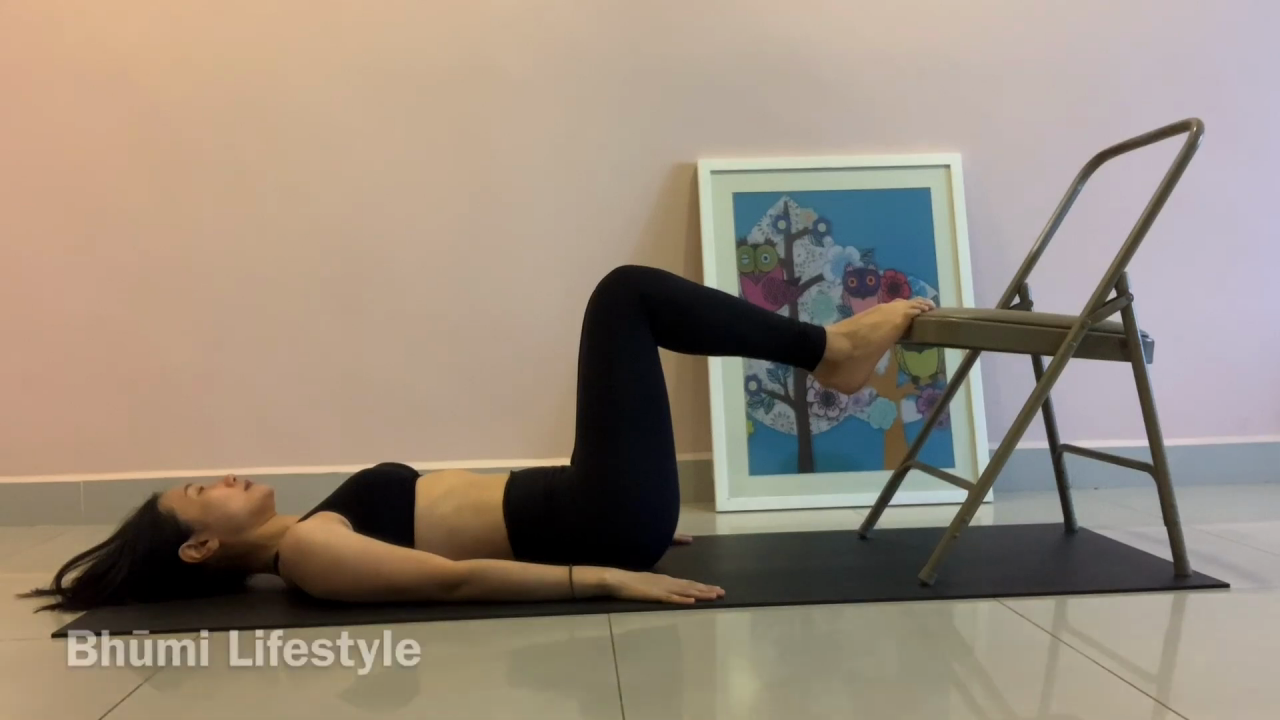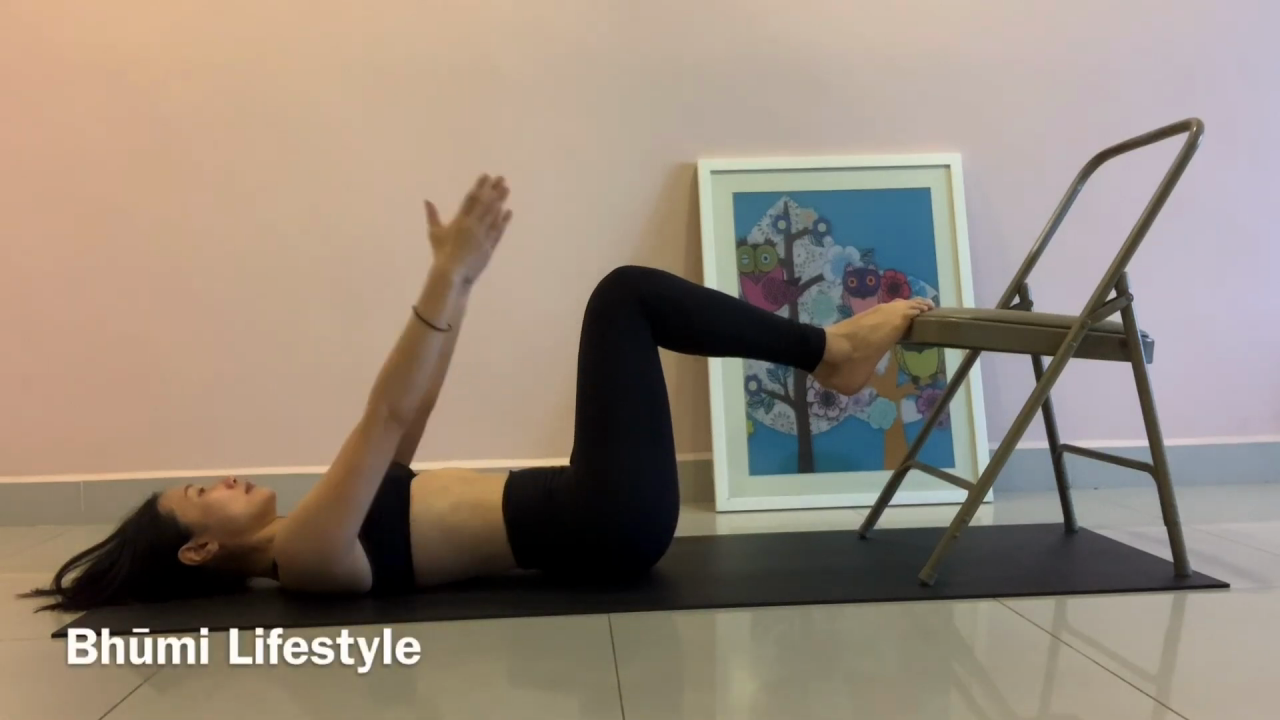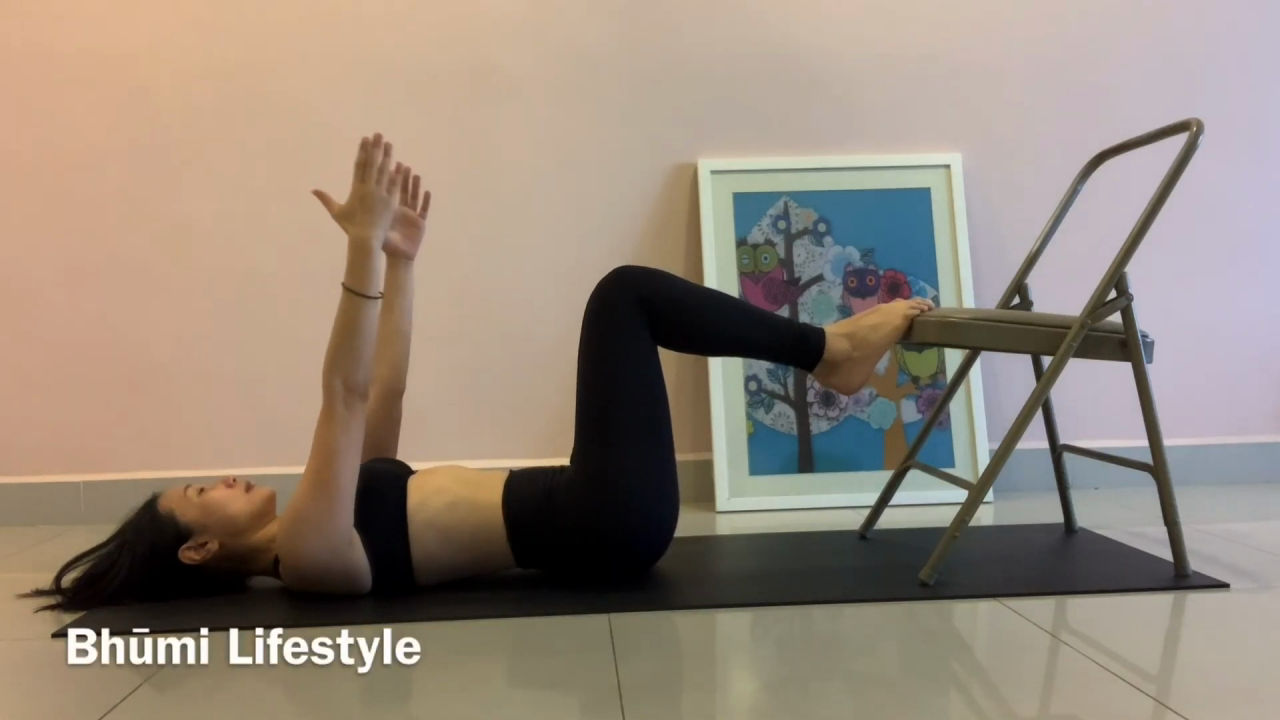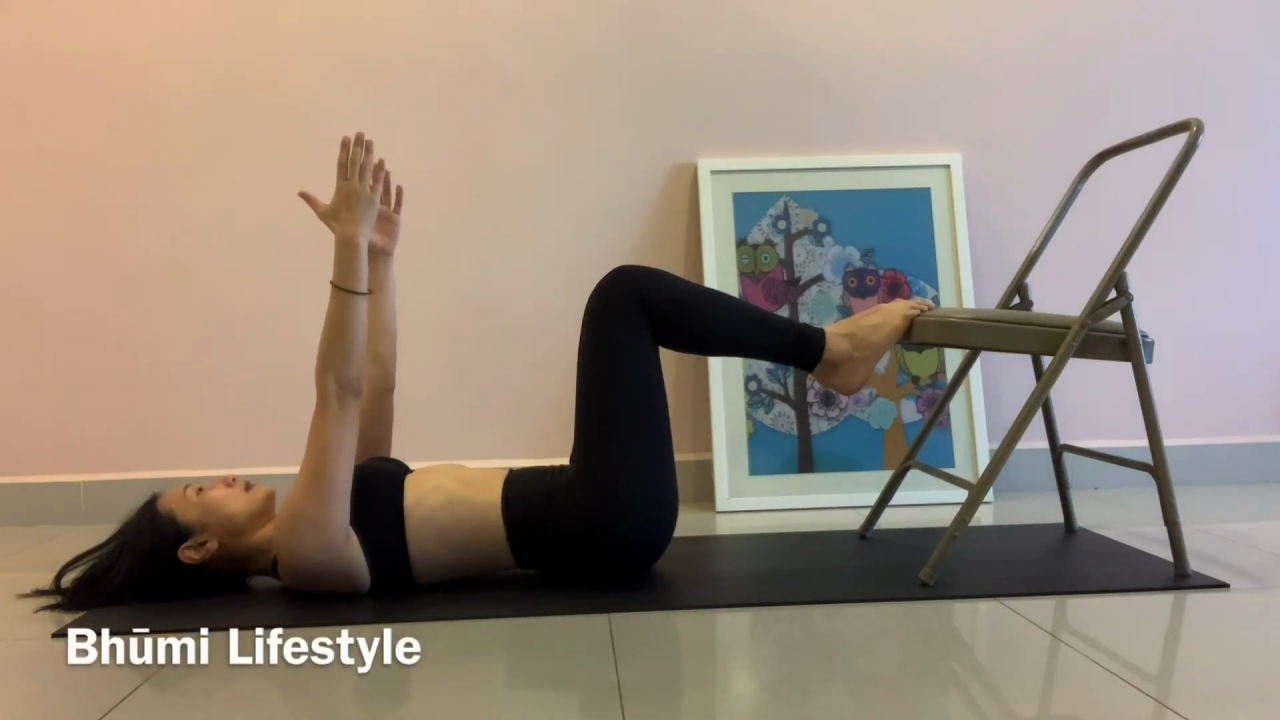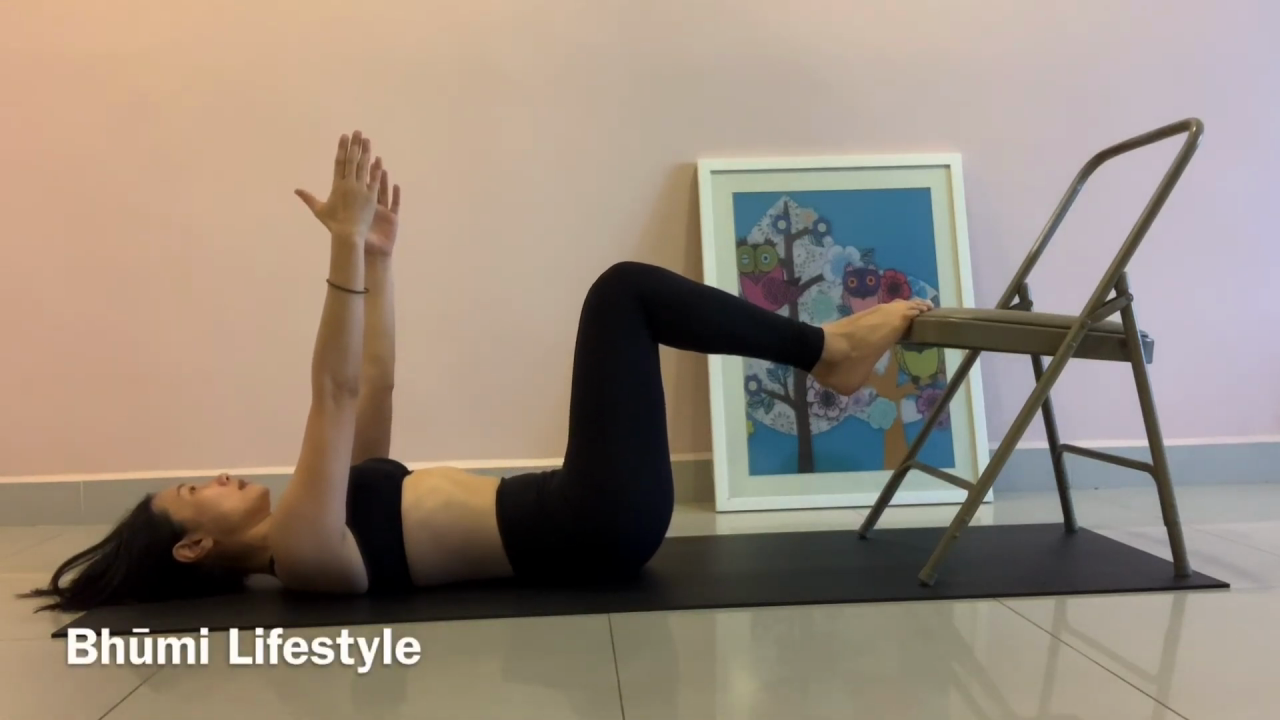
dt=0.7s
person 1, frame 1
left shoulder: (317, 534)
right shoulder: (306, 554)
right elbow: (452, 581)
right wrist: (607, 578)
left hip: (593, 510)
right hip: (604, 522)
left knee: (631, 296)
right knee: (624, 295)
left ankle: (826, 352)
right ankle: (829, 347)
person 1, frame 2
left shoulder: (317, 535)
right shoulder: (306, 554)
left elbow: (397, 425)
right elbow: (384, 419)
left wrist: (458, 278)
right wrist: (448, 276)
left hip: (591, 514)
right hip: (605, 523)
left knee: (627, 297)
right knee: (622, 295)
left ankle: (825, 351)
right ankle: (827, 347)
person 1, frame 3
left shoulder: (327, 530)
right shoulder: (308, 555)
left elbow: (384, 391)
right elbow: (345, 396)
left wrist: (397, 261)
right wrist: (362, 248)
left hip: (597, 516)
right hip: (606, 523)
left knee: (631, 296)
right knee: (623, 293)
left ankle: (824, 351)
right ankle: (826, 347)
person 1, frame 4
left shoulder: (322, 531)
right shoulder: (307, 553)
left elbow: (375, 387)
right elbow: (339, 394)
left wrist: (378, 256)
right wrist: (347, 244)
left hip: (593, 517)
right hip: (603, 521)
left knee: (629, 297)
right knee: (622, 294)
left ankle: (823, 352)
right ankle: (826, 348)
person 1, frame 5
left shoulder: (325, 521)
right shoulder: (304, 552)
left elbow: (373, 388)
right elbow: (334, 391)
left wrist: (377, 256)
right wrist: (345, 244)
left hip: (588, 517)
right hip: (596, 524)
left knee: (628, 295)
right knee: (621, 290)
left ankle: (823, 351)
right ankle: (825, 348)
